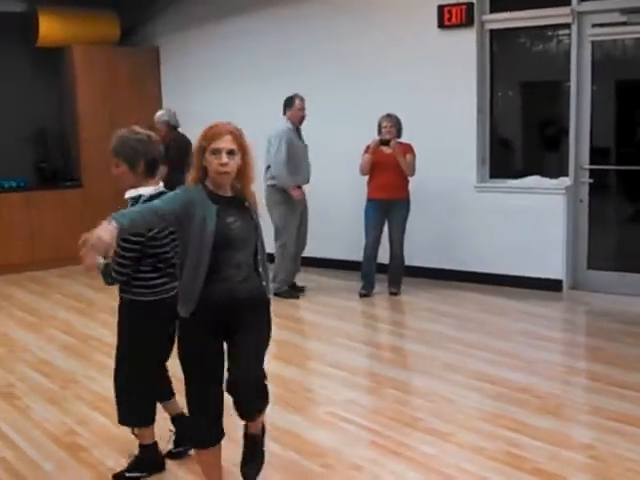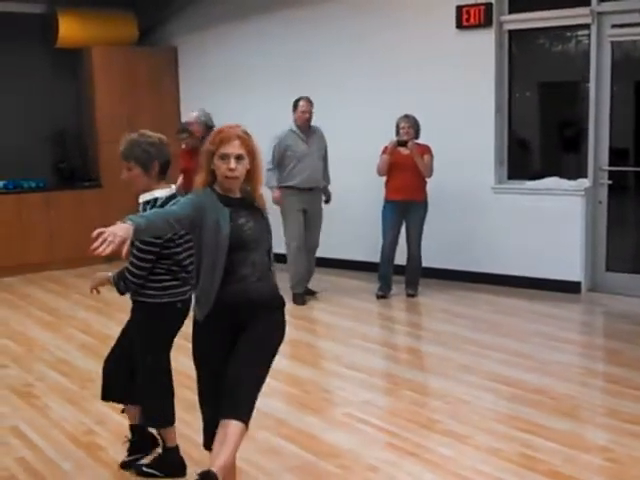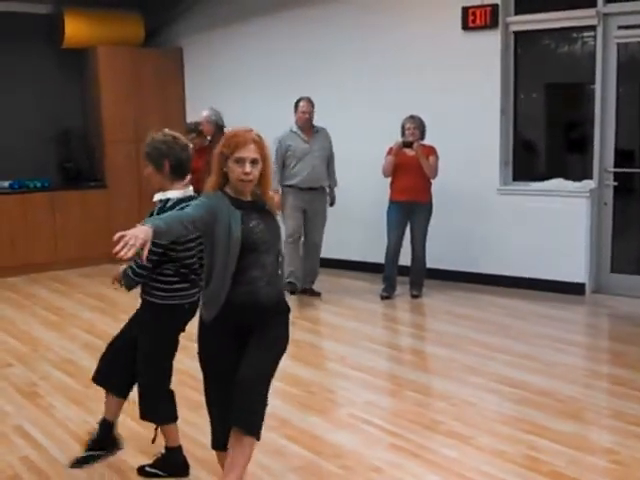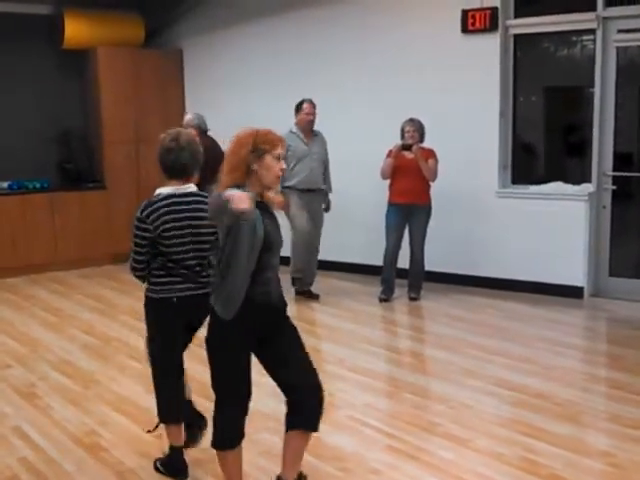
dt=0.4s
person 1, frame 1
left shoulder: (246, 199)
right shoulder: (191, 199)
right elbow: (151, 212)
left wrist: (263, 289)
right wrist: (113, 223)
left hip: (249, 307)
right hip: (202, 312)
left knee: (246, 380)
right knee: (204, 403)
left ankle: (255, 430)
person 1, frame 2
left shoulder: (254, 201)
right shoulder: (202, 203)
right elbow: (166, 217)
right wrist: (130, 225)
left hip: (264, 310)
right hip: (217, 315)
left knee: (240, 382)
right knee: (214, 401)
person 1, frame 3
left shoulder: (266, 205)
right shoulder: (214, 205)
right elbow: (182, 219)
right wrist: (149, 227)
left hip: (270, 316)
right hip: (223, 319)
left knee: (250, 391)
right knee: (222, 405)
person 1, frame 4
left shoulder: (264, 206)
right shoulder: (235, 202)
right elbow: (217, 205)
right wrist: (230, 196)
left hip: (272, 314)
right hip: (233, 320)
left knee: (307, 390)
right knee: (232, 404)
person 2, frame 1
left shoulder: (134, 211)
left elbow: (118, 272)
left wrist: (99, 263)
left hip: (144, 304)
right hip: (169, 298)
left knee: (132, 374)
right knee: (151, 368)
right ankle: (183, 427)
person 2, frame 2
left shoulder: (153, 213)
right shoulder: (179, 202)
left elbow: (136, 273)
left wrist: (108, 278)
left hip: (158, 306)
right hip: (172, 300)
left knee: (152, 376)
right knee: (121, 365)
right ankle: (141, 436)
person 2, frame 3
left shoulder: (165, 212)
right shoulder: (197, 204)
left elbow: (143, 269)
left wrist: (123, 273)
right wrist: (135, 270)
left hip: (163, 305)
right hip: (181, 299)
left knee: (153, 374)
right knee: (120, 356)
right ankle: (105, 435)
person 2, frame 4
left shoulder: (151, 210)
right shoulder: (210, 205)
left elbow: (138, 268)
left hip: (164, 302)
right hip: (200, 298)
left knee: (166, 371)
right knee: (170, 357)
right ankle: (191, 415)
person 3, frame 1
left shoulder: (296, 133)
right shoulder: (282, 133)
right elbow: (277, 165)
right wrist: (290, 188)
left hip: (295, 193)
right hip: (282, 195)
left knee: (299, 239)
right knee: (286, 241)
left ankle: (288, 280)
right ankle: (280, 286)
person 3, frame 2
left shoulder: (318, 134)
right shoulder: (284, 138)
left elbow: (324, 163)
right elbow: (272, 166)
left wrist: (326, 187)
right wrist: (274, 188)
left hip: (314, 195)
right hip: (291, 195)
left knee: (311, 242)
right knee: (295, 241)
left ankle: (303, 283)
right ankle: (297, 289)
person 3, frame 3
left shoulder: (323, 135)
right shoulder: (285, 138)
left elbow: (330, 163)
right elbow: (276, 167)
left wrist: (332, 188)
right wrist: (275, 191)
left hip: (318, 195)
right hip: (293, 194)
left knee: (314, 241)
right knee: (292, 235)
left ankle: (307, 283)
right ankle: (292, 280)
person 3, frame 4
left shoulder: (320, 139)
right shoulder: (286, 139)
left elbow: (325, 169)
left wrist: (327, 193)
left hip: (315, 196)
right hip: (293, 194)
left knee: (313, 242)
right knee: (303, 230)
left ankle: (305, 285)
right ankle: (297, 274)
person 4, frame 1
left shoulder: (406, 148)
right shoulder: (371, 147)
left elbow: (410, 172)
right elbow: (363, 171)
left wrist: (397, 152)
right wrist: (371, 151)
left hip: (399, 202)
right hip: (375, 201)
left knee: (396, 244)
right knee: (371, 243)
left ankle: (394, 284)
right ankle: (367, 284)
person 4, frame 2
left shoulder: (424, 149)
right shoulder: (389, 148)
left elbow: (428, 173)
right elbow: (380, 172)
left wrist: (414, 153)
right wrist: (389, 152)
left hip: (417, 203)
right hip: (392, 202)
left knee: (414, 245)
right knee: (388, 244)
left ankle: (412, 285)
right ankle: (384, 286)
person 4, frame 3
left shoulder: (429, 150)
right shoulder: (394, 149)
left elbow: (433, 174)
right elbow: (386, 173)
left wrist: (420, 154)
right wrist: (394, 153)
left hip: (421, 204)
right hip: (397, 203)
left knee: (418, 247)
right knee: (393, 245)
left ankle: (416, 286)
right ankle: (388, 286)
person 4, frame 4
left shoulder: (428, 153)
right shoulder: (394, 152)
left elbow: (432, 177)
right elbow: (384, 175)
left wrist: (419, 156)
right wrist: (394, 155)
left hip: (420, 207)
right hip: (396, 206)
left knee: (417, 249)
right knee: (391, 248)
left ankle: (414, 289)
right ankle: (386, 289)
